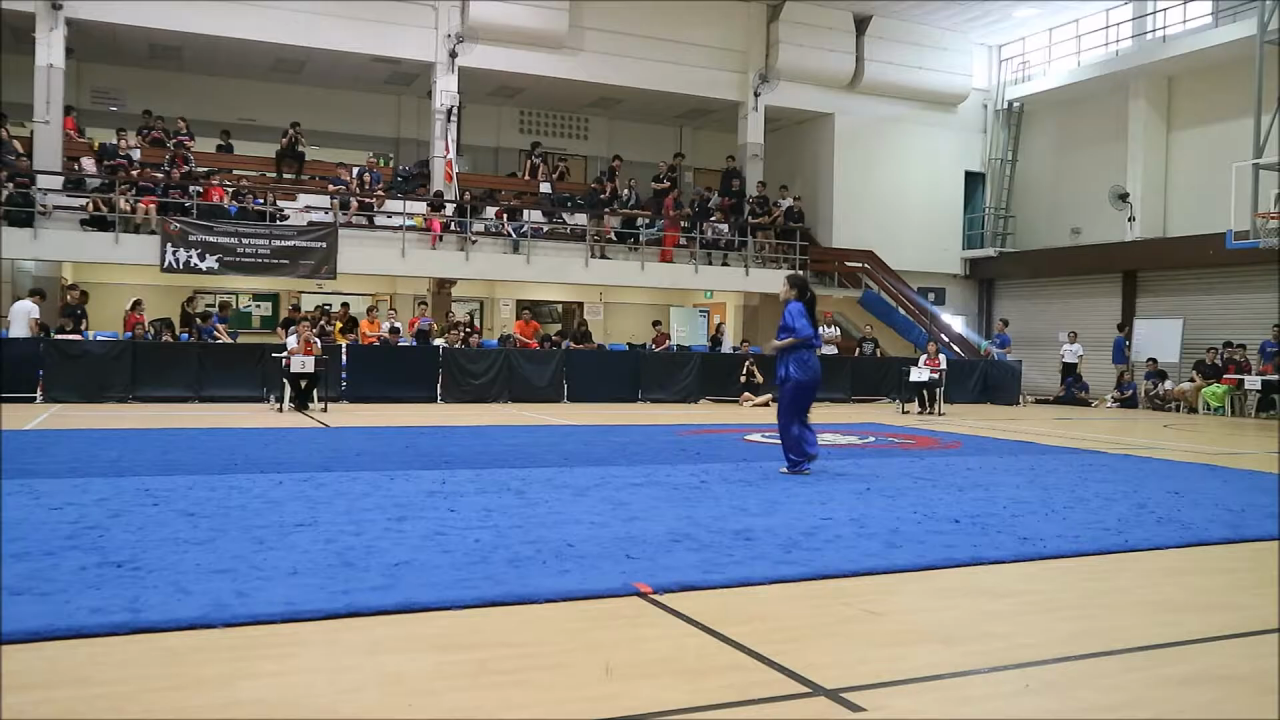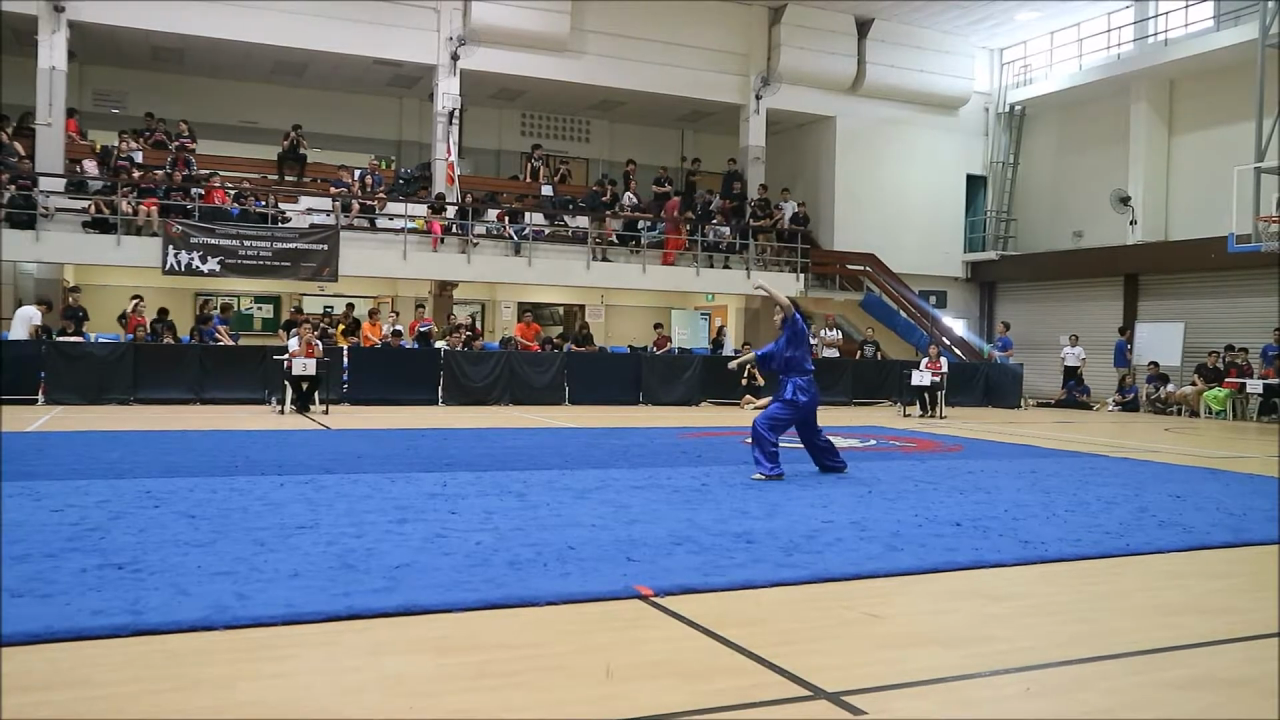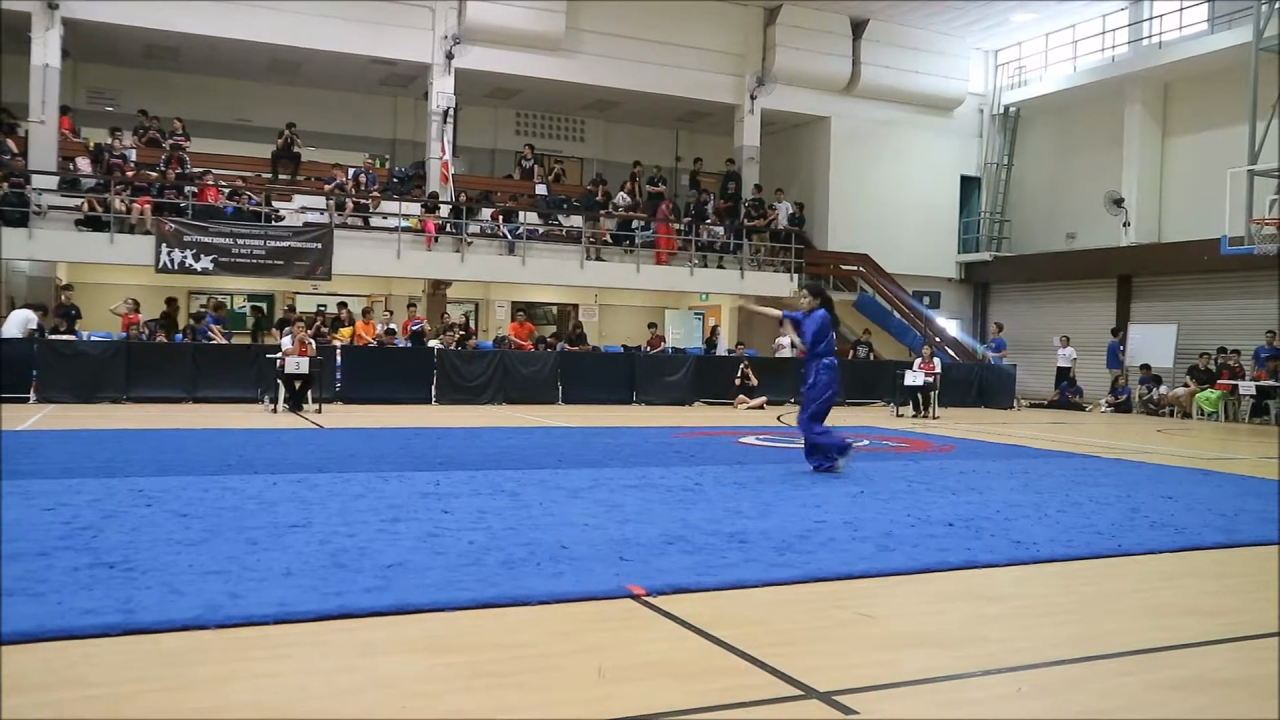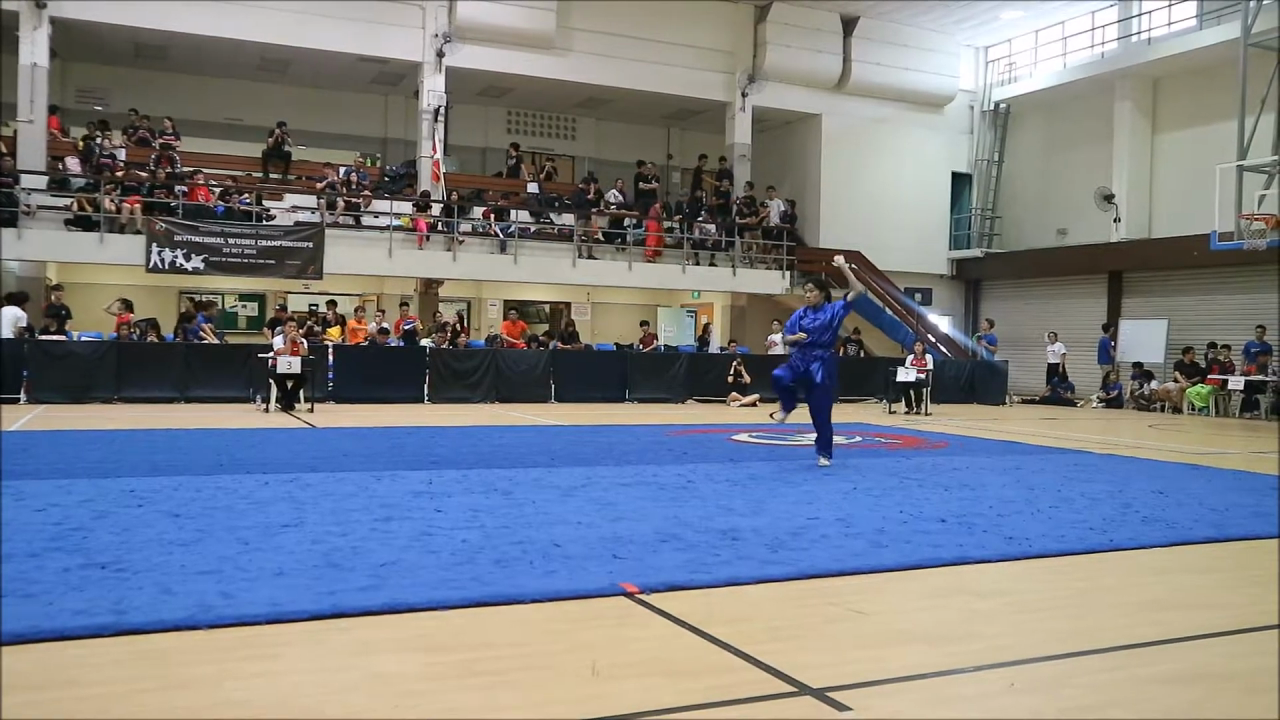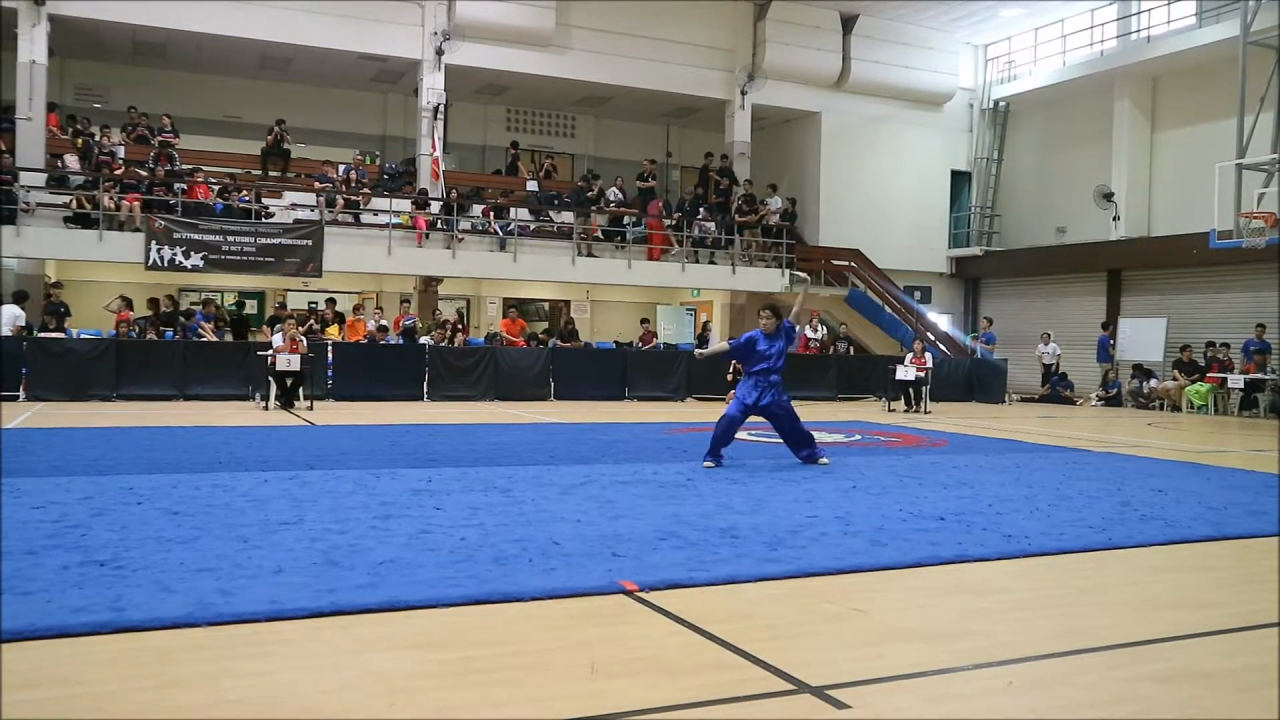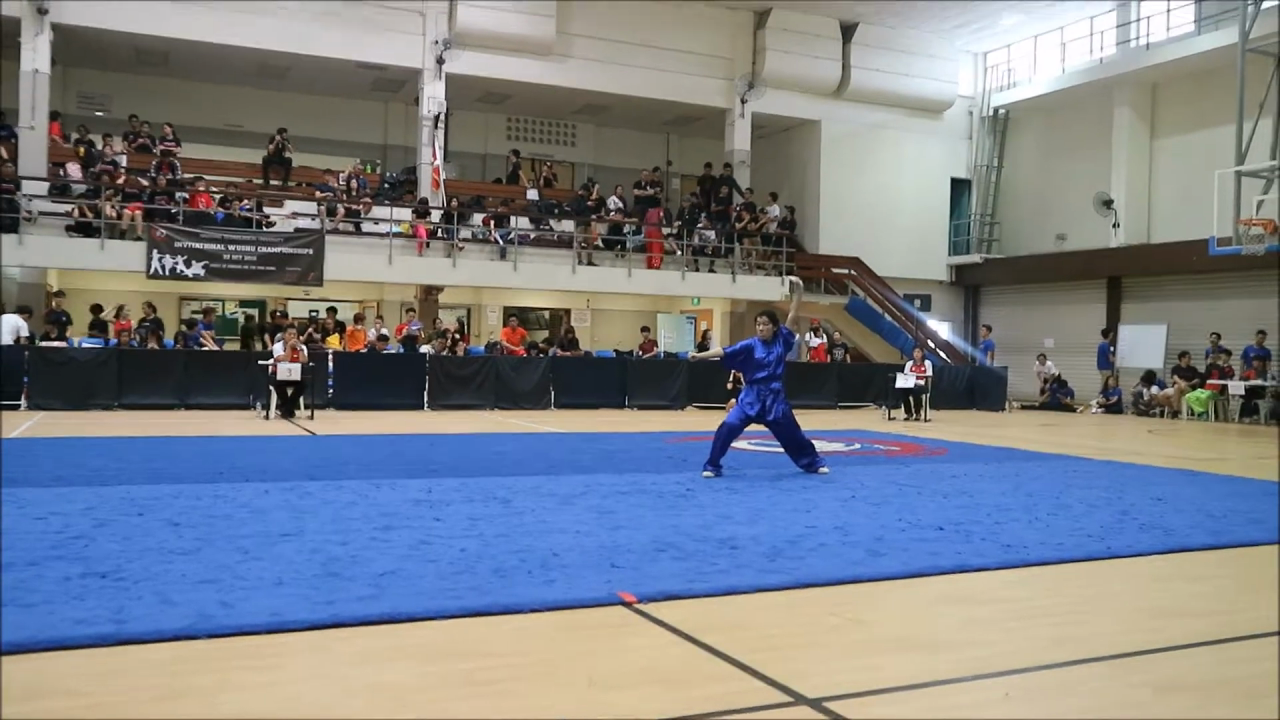
dt=0.7s
person 1, frame 1
left shoulder: (792, 309)
right shoulder: (801, 309)
left elbow: (804, 336)
left wrist: (780, 345)
right wrist: (780, 344)
left hip: (796, 369)
right hip: (805, 368)
left knee: (788, 418)
right knee: (797, 415)
left ankle: (798, 464)
right ankle: (808, 451)
person 1, frame 2
left shoulder: (797, 332)
right shoulder: (781, 341)
left elbow: (787, 305)
right elbow: (759, 354)
left wrist: (763, 286)
right wrist: (738, 361)
left hip: (798, 393)
right hip: (799, 393)
left knee: (762, 424)
right knee: (811, 434)
left ankle: (771, 470)
right ankle: (836, 464)
person 1, frame 3
left shoulder: (820, 316)
right shoulder: (805, 316)
left elbow: (804, 346)
right elbow: (778, 314)
left wrist: (791, 333)
right wrist: (751, 307)
left hip: (822, 372)
right hip: (816, 372)
left knee: (807, 420)
right knee: (810, 420)
left ankle: (839, 448)
right ankle: (826, 460)
person 1, frame 4
left shoulder: (834, 310)
right shoulder: (800, 314)
left elbow: (857, 290)
right elbow: (786, 337)
left wrist: (843, 266)
right wrist: (795, 337)
left hip: (822, 363)
right hip: (800, 359)
left knee: (821, 412)
right knee: (779, 377)
left ankle: (824, 453)
right ankle: (787, 407)
person 1, frame 5
left shoulder: (784, 334)
right shoulder: (752, 337)
left elbow: (797, 310)
right elbow: (730, 345)
left wrist: (805, 285)
right wrist: (706, 352)
left hip: (774, 391)
right hip: (750, 389)
left knee: (792, 426)
right knee: (729, 419)
left ankle: (813, 454)
right ankle: (713, 457)
person 1, frame 6
left shoulder: (782, 341)
right shoulder: (750, 345)
left elbow: (793, 315)
right elbow: (724, 351)
left wrist: (798, 290)
right wrist: (700, 355)
left hip: (775, 397)
right hip: (751, 397)
left knee: (793, 434)
right knee: (729, 427)
left ankle: (814, 463)
right ankle: (712, 466)
